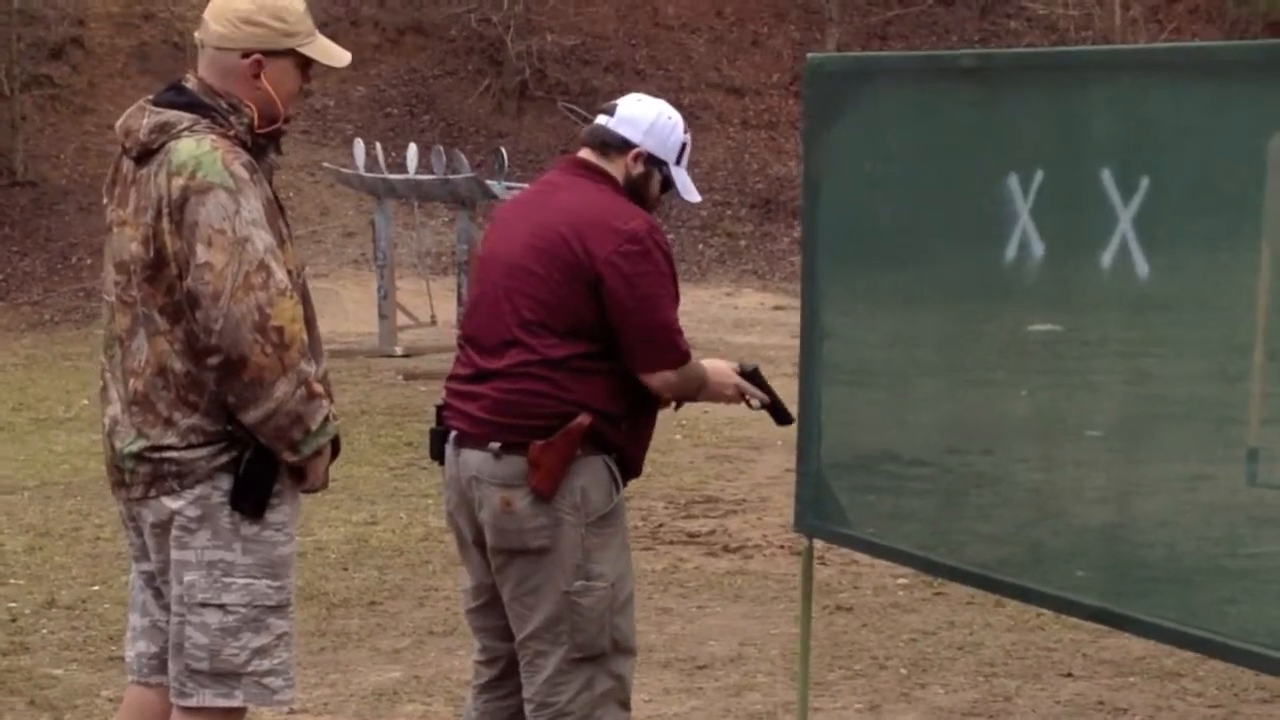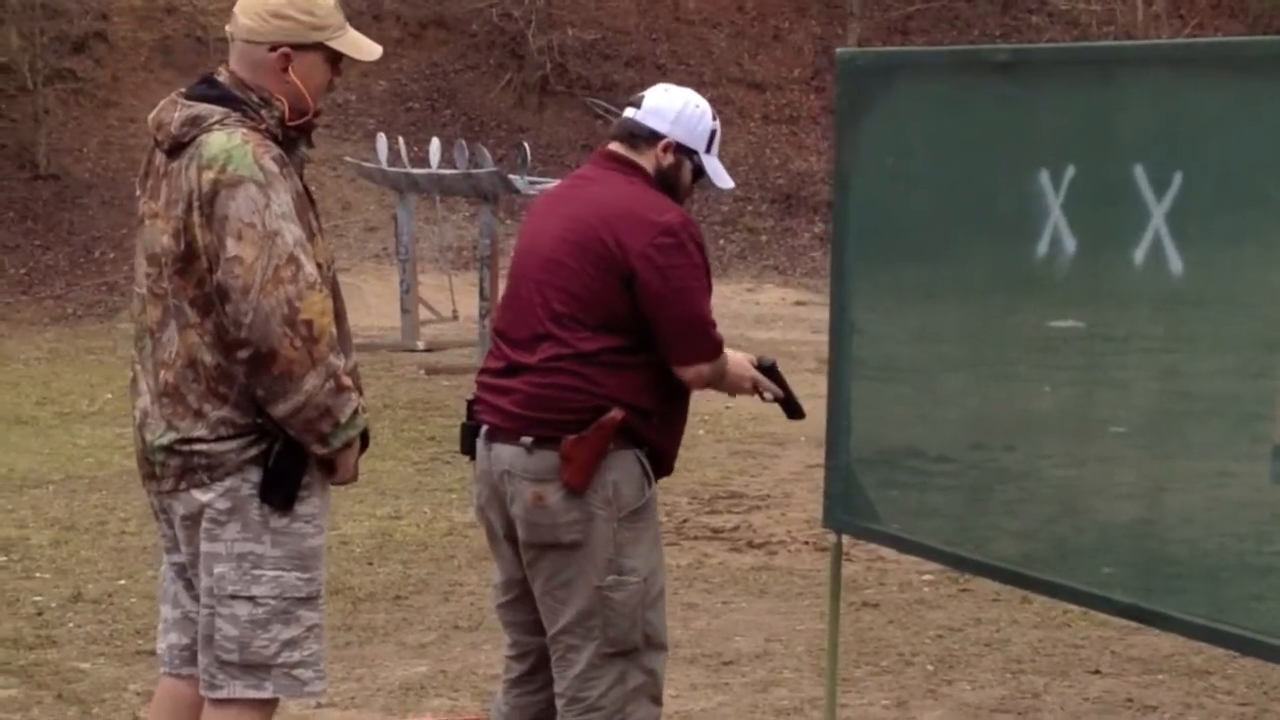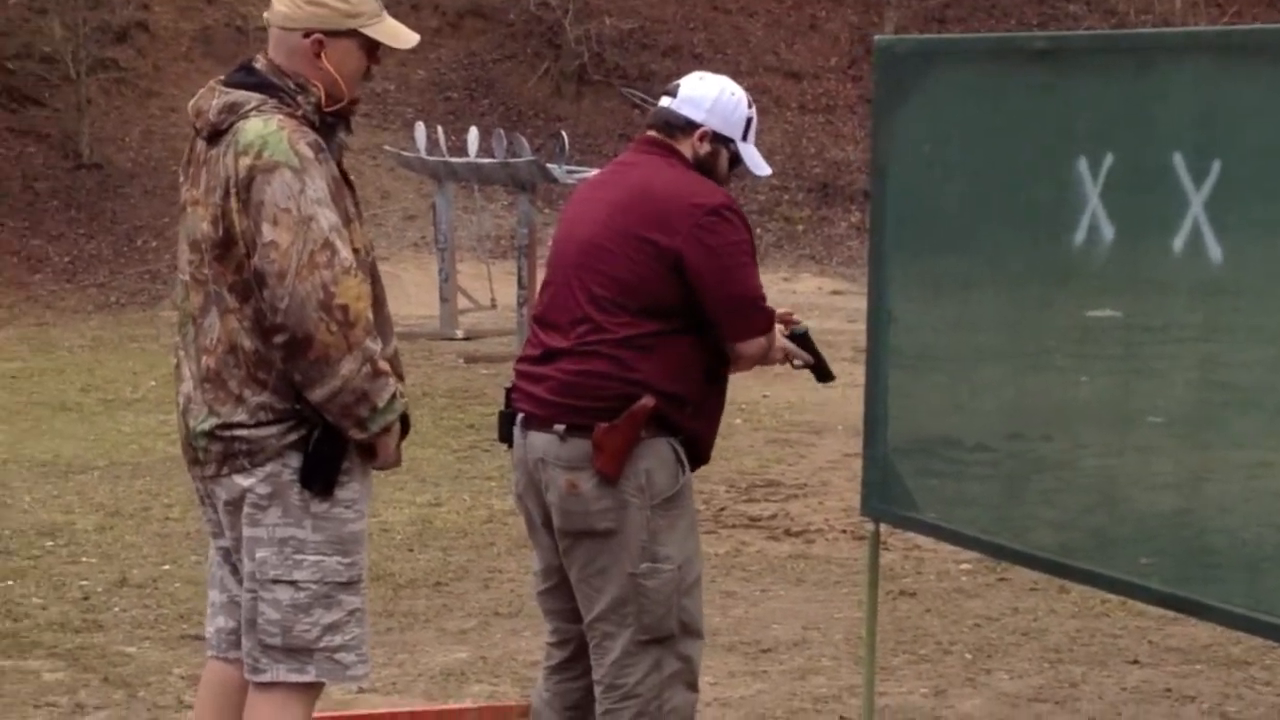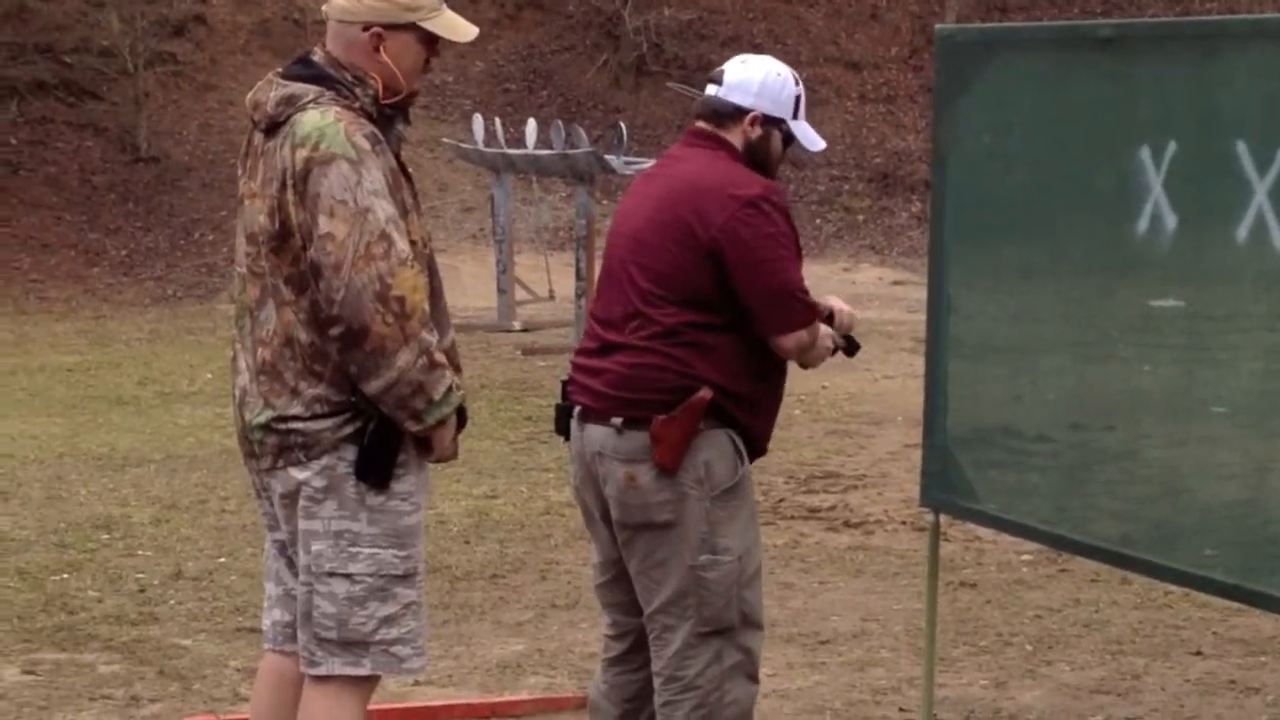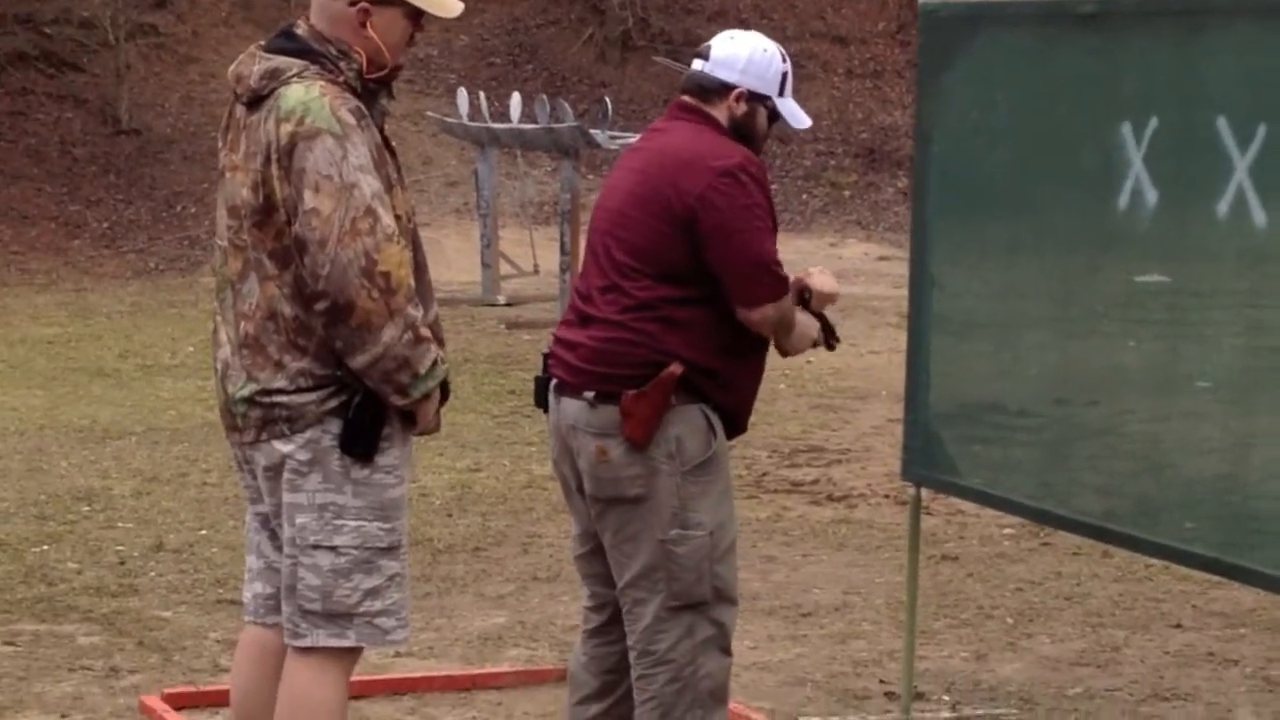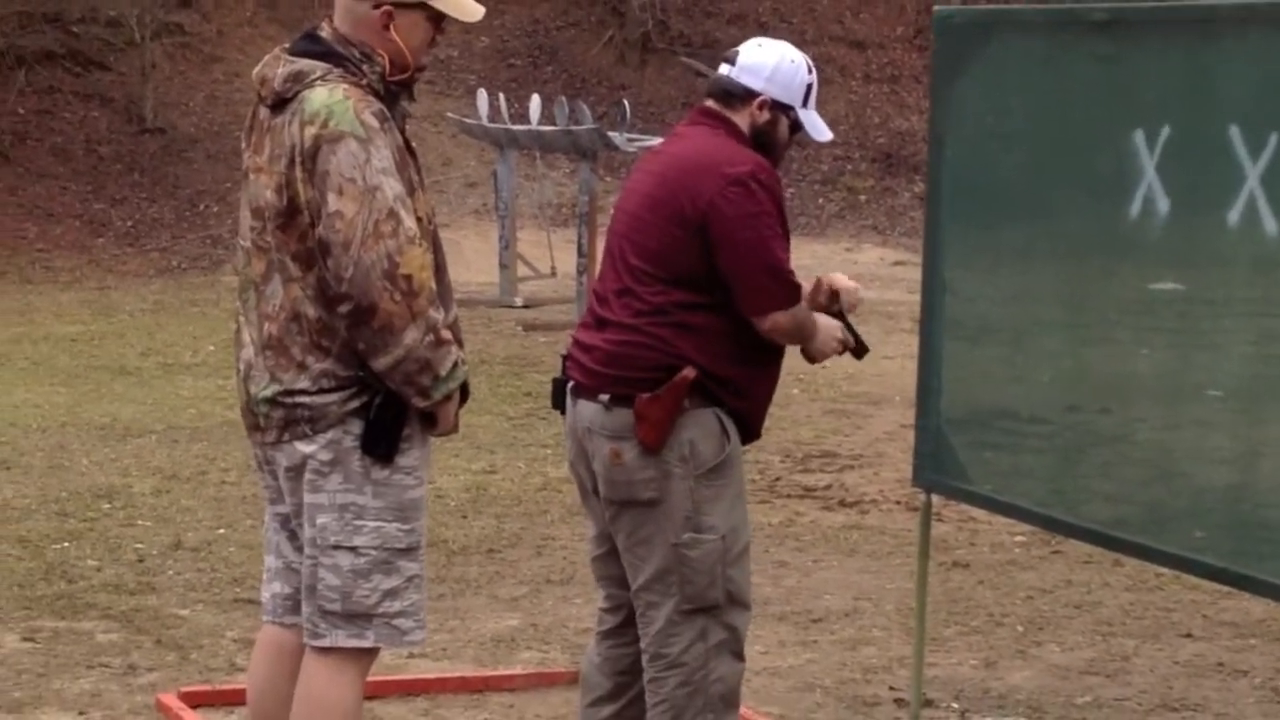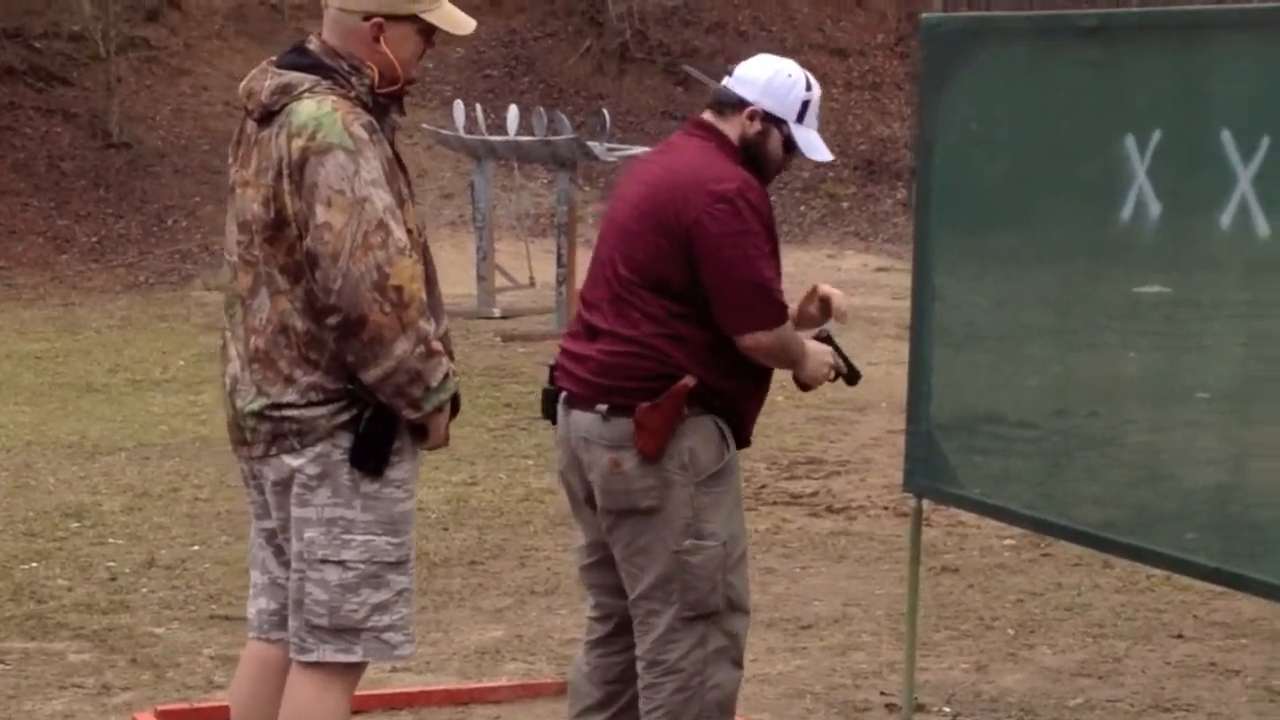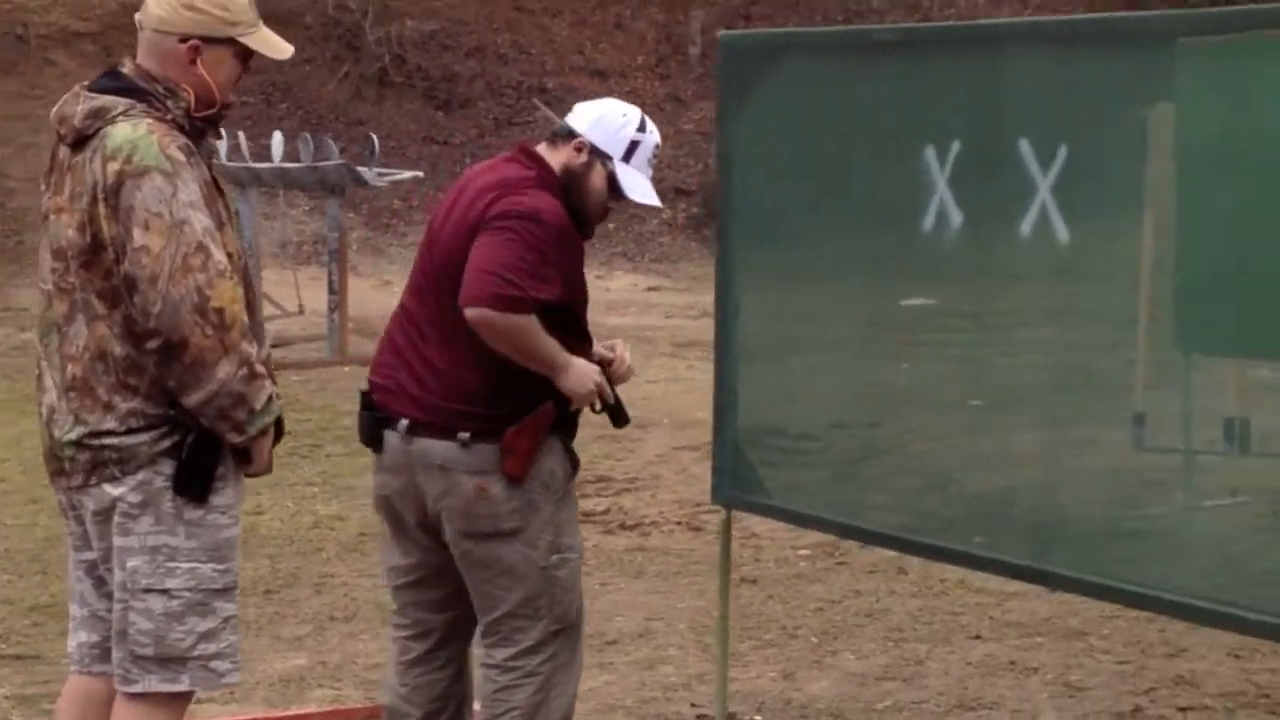
dt=0.4s
person 1, frame 1
left shoulder: (149, 152)
right shoulder: (212, 167)
right elbow: (249, 330)
right wrist: (310, 437)
left hip: (154, 449)
right hip: (218, 466)
person 1, frame 2
left shoulder: (181, 144)
right shoulder: (243, 159)
right elbow: (278, 321)
right wrist: (339, 429)
left hip: (184, 441)
right hip: (249, 458)
left knee: (189, 662)
person 1, frame 3
left shoulder: (226, 132)
right shoulder: (280, 146)
right elbow: (316, 308)
right wrist: (378, 414)
left hip: (231, 427)
right hip: (290, 444)
left knee: (237, 647)
person 1, frame 4
left shoulder: (284, 123)
right shoulder: (338, 138)
right elbow: (372, 300)
right wrist: (435, 406)
left hip: (288, 420)
right hip: (349, 437)
left knee: (294, 639)
right knee: (344, 658)
person 1, frame 5
left shoulder: (265, 96)
right shoulder: (323, 113)
right elbow: (358, 276)
right wrist: (419, 380)
left hip: (270, 393)
right hip: (331, 411)
left knee: (274, 613)
right knee: (326, 633)
person 1, frame 6
left shoulder: (287, 99)
right shoulder: (345, 116)
right elbow: (379, 276)
right wrist: (439, 380)
left hip: (289, 394)
right hip: (353, 412)
left knee: (292, 614)
right knee: (344, 633)
person 1, frame 7
left shoulder: (273, 113)
right shoulder: (333, 128)
right elbow: (369, 289)
right wrist: (429, 393)
left hip: (276, 406)
right hip: (340, 424)
left knee: (277, 630)
right knee: (330, 649)
person 1, frame 8
left shoulder: (85, 137)
right shoulder: (149, 151)
right elbow: (189, 314)
right wrist: (253, 416)
left hip: (92, 437)
right hip: (159, 452)
left knee: (99, 661)
person 2, frame 1
left shoulder: (517, 207)
right shoulder: (624, 228)
right elbow: (663, 372)
right wrist: (710, 380)
left hip: (471, 455)
left knee: (502, 660)
person 2, frame 2
left shoulder: (556, 200)
right shoulder: (656, 221)
right elbow: (695, 365)
left wrist: (715, 365)
right wrist: (731, 370)
left hip: (503, 449)
left knee: (532, 654)
right knee: (609, 665)
person 2, frame 3
left shoulder: (599, 189)
right shoulder: (699, 204)
right elbow: (749, 343)
left wrist: (756, 332)
right wrist: (775, 345)
left hip: (542, 437)
left knee: (575, 643)
right knee: (646, 653)
person 2, frame 4
left shoulder: (658, 180)
right shoulder: (743, 195)
right elbow: (790, 336)
left wrist: (806, 313)
right wrist: (819, 337)
left hip: (601, 430)
left knee: (633, 636)
right knee: (705, 644)
person 2, frame 5
left shoulder: (649, 151)
right shoulder: (723, 166)
right elbow: (759, 307)
left wrist: (792, 287)
right wrist: (796, 326)
left hip: (583, 406)
right hip: (648, 423)
left knee: (614, 610)
right knee: (682, 620)
person 2, frame 6
left shoulder: (674, 155)
right shoulder: (738, 172)
right elbow: (772, 314)
left wrist: (808, 296)
right wrist: (815, 330)
left hip: (602, 409)
right hip: (665, 426)
left knee: (629, 613)
right knee: (696, 620)
person 2, frame 7
left shoulder: (663, 164)
right shoulder: (725, 188)
right elbow: (755, 334)
left wrist: (795, 314)
right wrist: (803, 356)
left hip: (590, 417)
right hip: (658, 435)
left knee: (618, 617)
right knee: (692, 628)
person 2, frame 8
left shoulder: (493, 180)
right shoulder: (533, 210)
right elbow: (489, 308)
left wrist: (585, 354)
right wrist: (565, 369)
left hip: (404, 440)
right hip: (487, 453)
left knee: (426, 633)
right knee: (531, 641)
